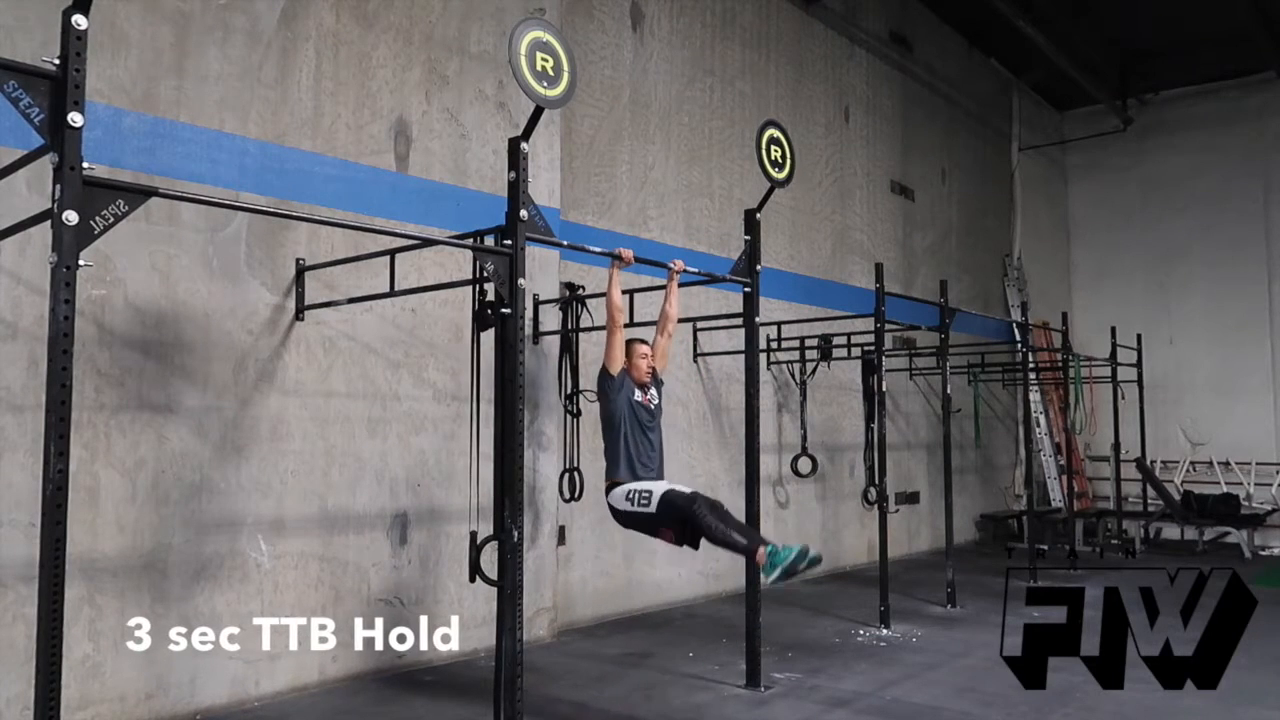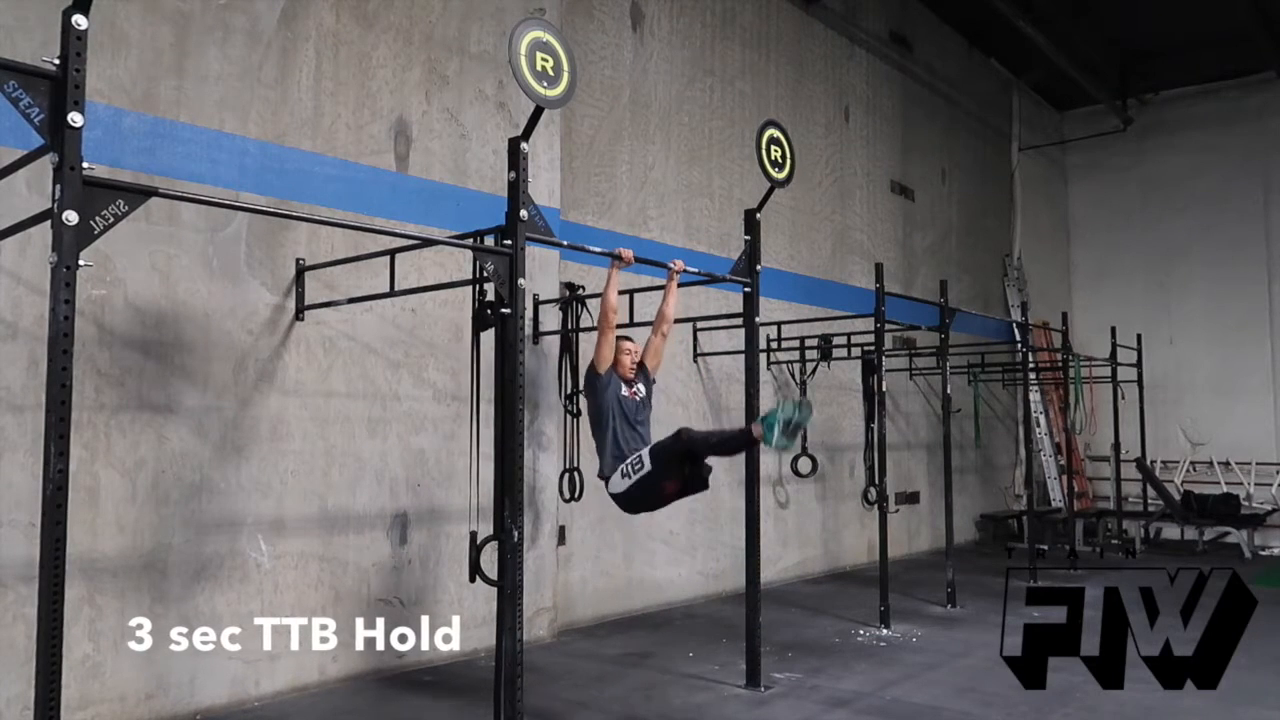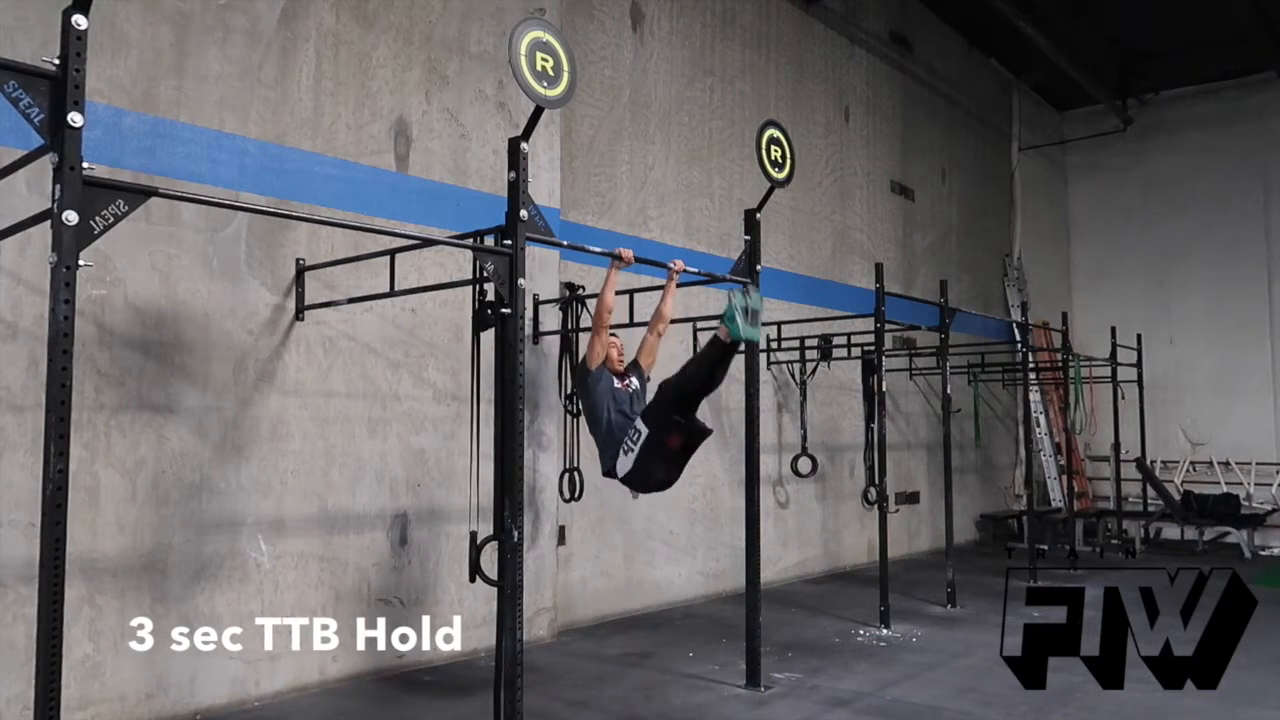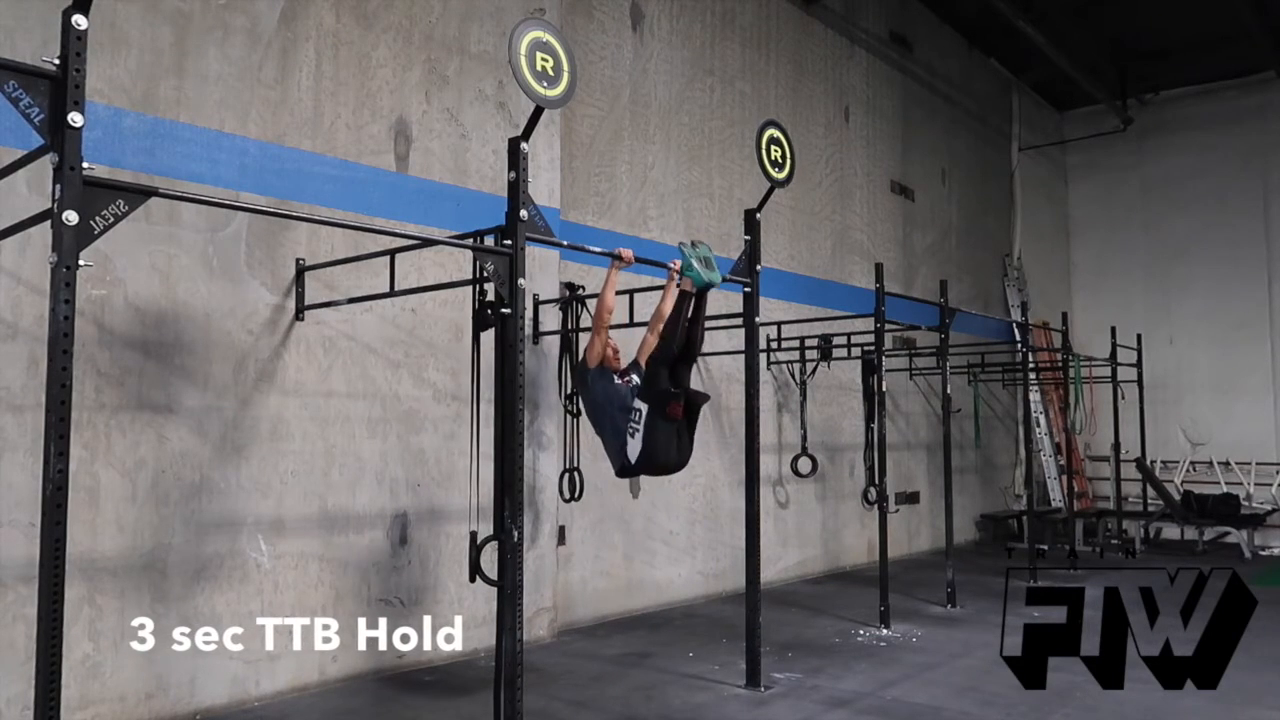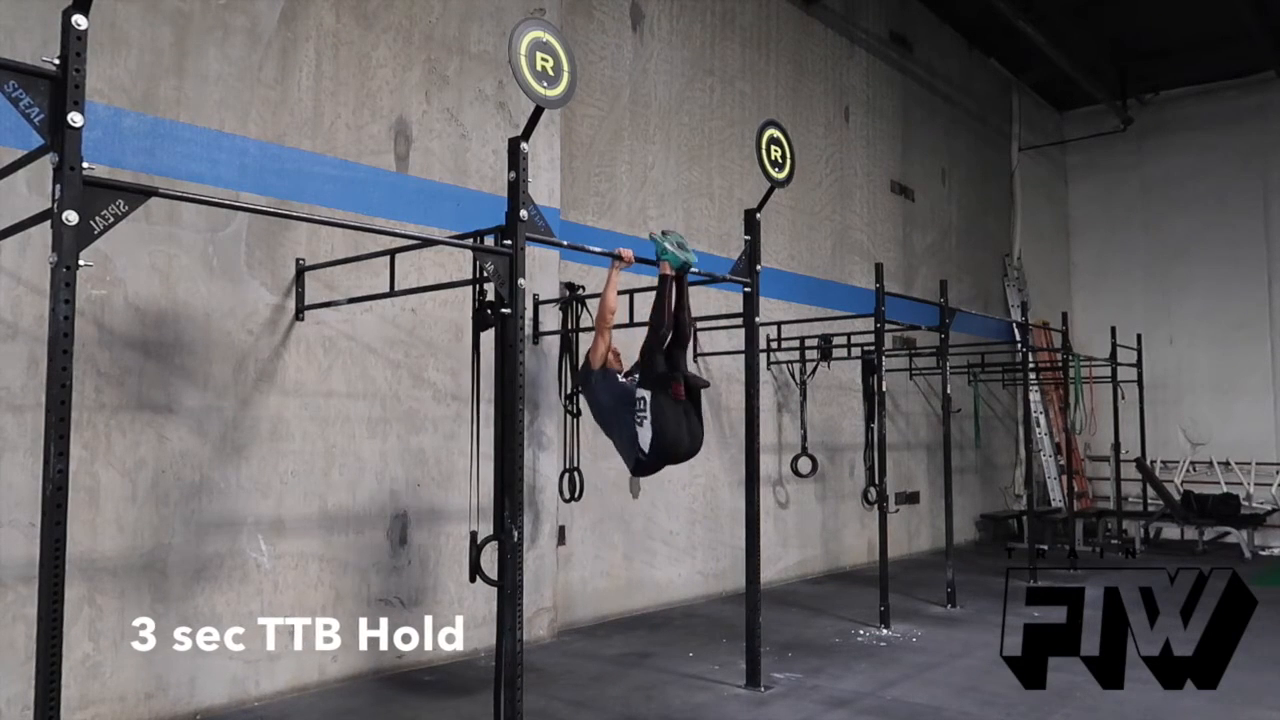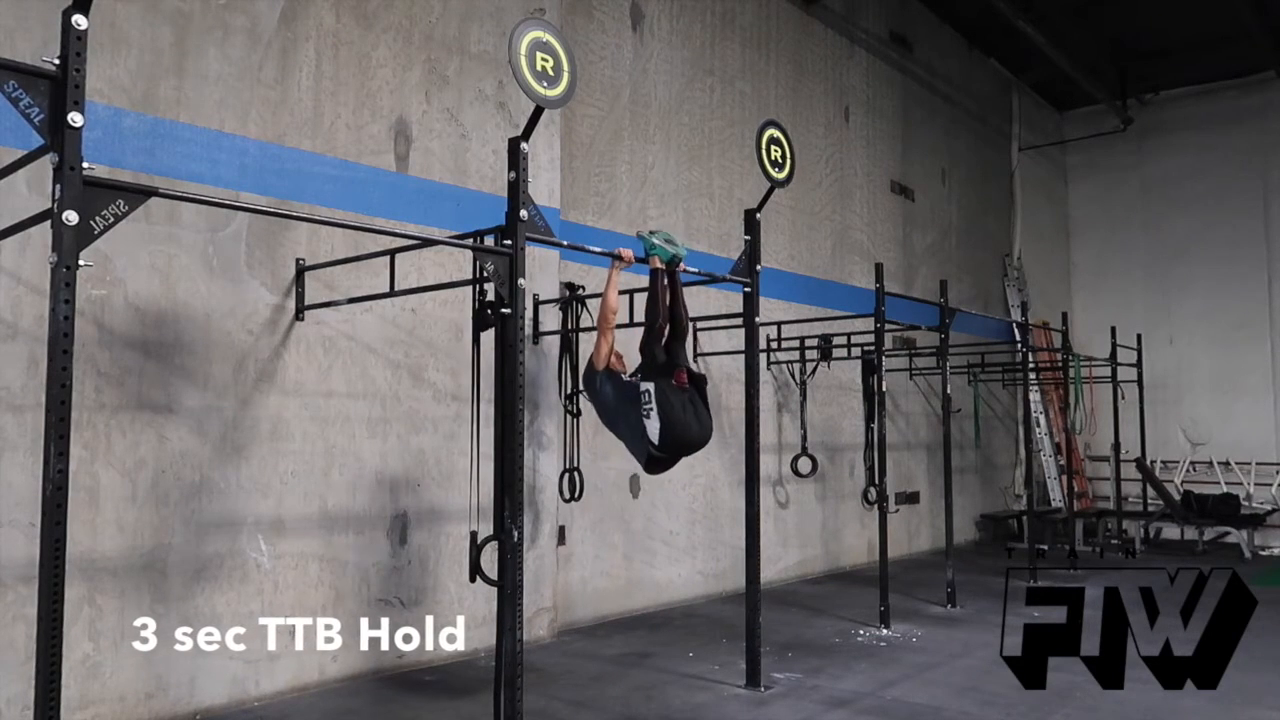
dt=0.2s
person 1, frame 1
left shoulder: (653, 385)
right shoulder: (615, 385)
left elbow: (665, 330)
right elbow: (615, 324)
left wrist: (673, 281)
right wrist: (616, 271)
left hip: (655, 485)
right hip: (627, 492)
left knee: (710, 510)
right knee: (695, 508)
left ankle: (767, 556)
right ankle: (766, 557)
person 1, frame 2
left shoulder: (642, 380)
right shoulder: (602, 383)
left elbow: (661, 330)
right elbow: (608, 324)
left wrist: (672, 279)
right wrist: (615, 270)
left hip: (649, 480)
right hip: (625, 482)
right knee: (684, 441)
right ankle: (760, 431)
person 1, frame 3
left shoulder: (635, 375)
right shoulder: (593, 378)
left elbow: (657, 329)
right elbow: (601, 323)
left wrist: (672, 280)
right wrist: (614, 270)
left hip: (659, 467)
right hip: (631, 466)
left knee: (689, 392)
right knee: (670, 392)
left ankle: (730, 334)
right ankle: (728, 331)
person 1, frame 4
left shoulder: (634, 374)
right shoulder: (591, 377)
left elbow: (656, 329)
right elbow: (602, 322)
left wrist: (672, 281)
right wrist: (615, 269)
left hip: (672, 453)
right hip: (642, 455)
left knee: (683, 358)
right knee: (659, 362)
right ankle: (691, 285)
person 1, frame 5
left shoulder: (638, 375)
right shoulder: (595, 379)
left elbow: (656, 328)
right elbow: (604, 324)
left wrist: (674, 279)
right wrist: (615, 269)
left hip: (685, 440)
right hip: (654, 447)
left knee: (678, 341)
right knee: (655, 347)
right ankle: (668, 266)
person 1, frame 6
left shoulder: (641, 378)
right shoulder: (599, 381)
left elbow: (662, 326)
right elbow: (606, 324)
left wrist: (671, 278)
right wrist: (615, 270)
left hip: (694, 431)
left knee: (677, 336)
right knee: (653, 340)
